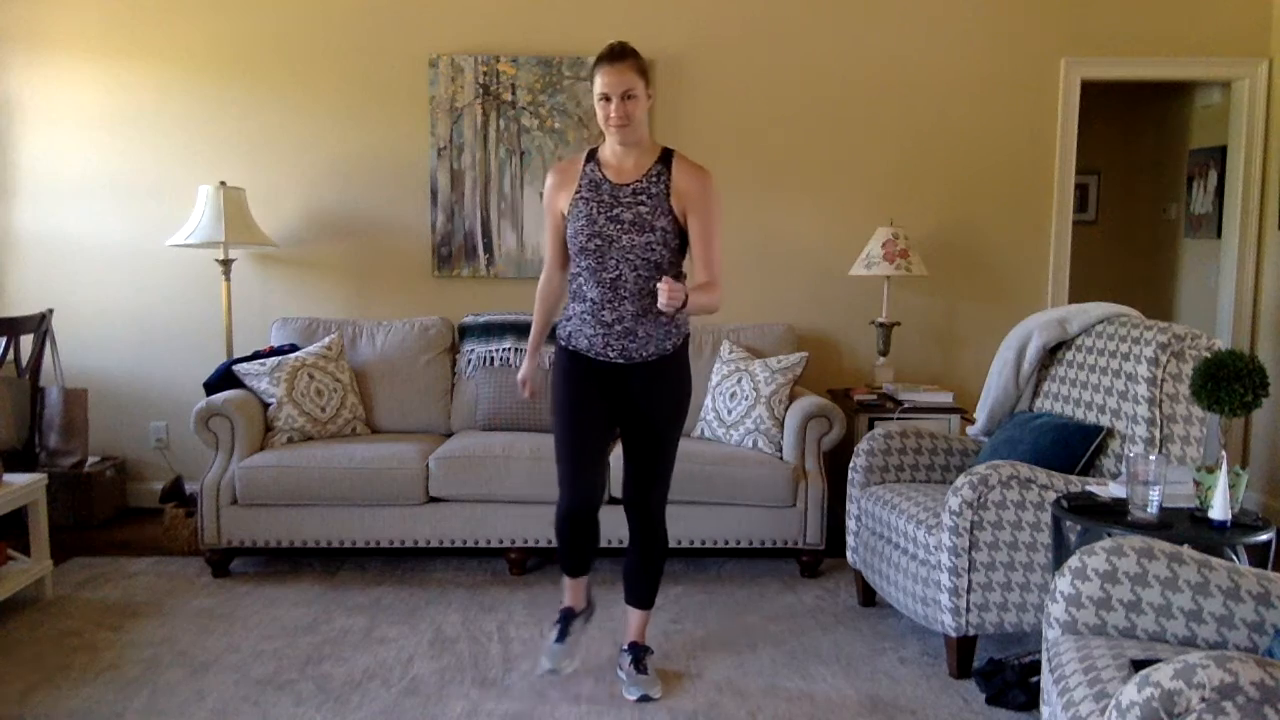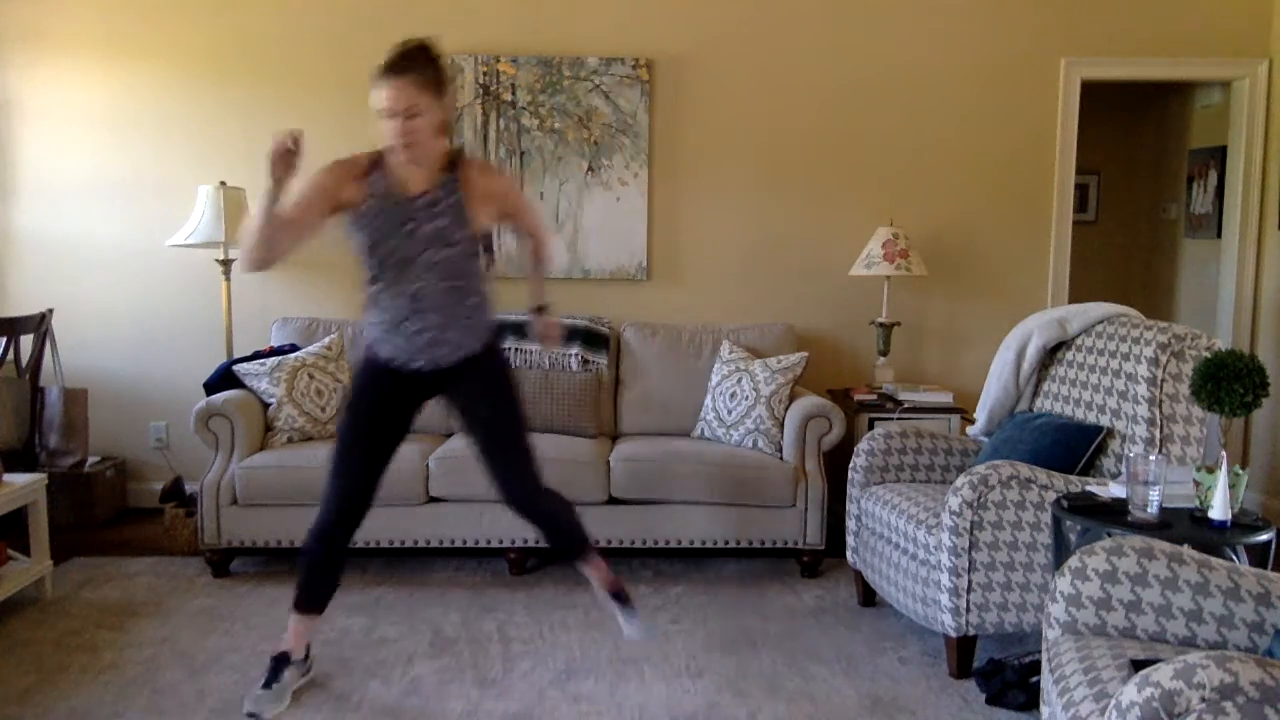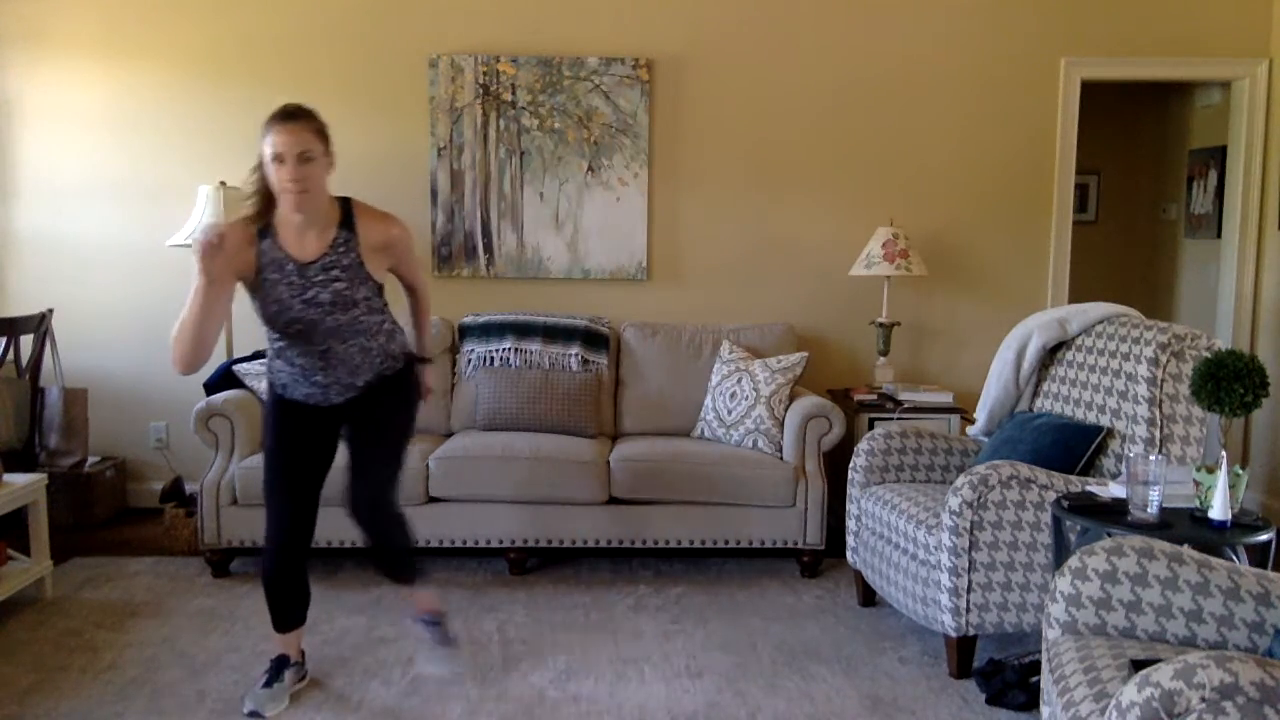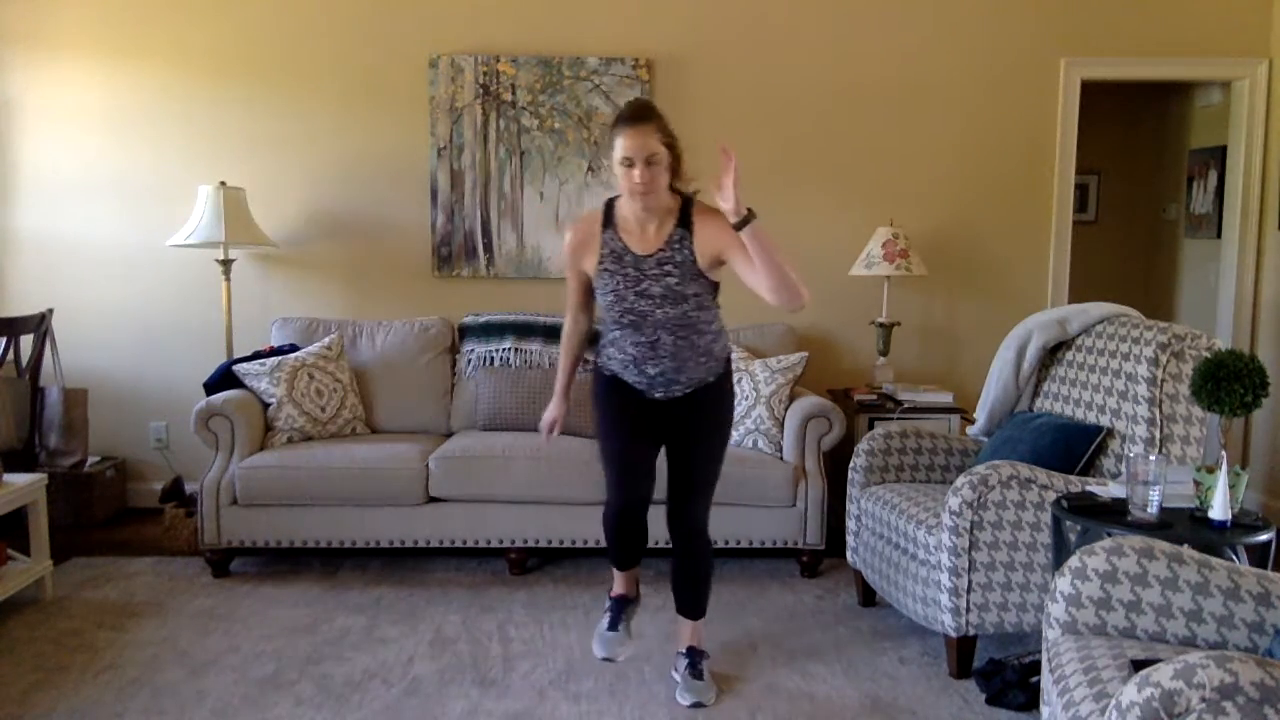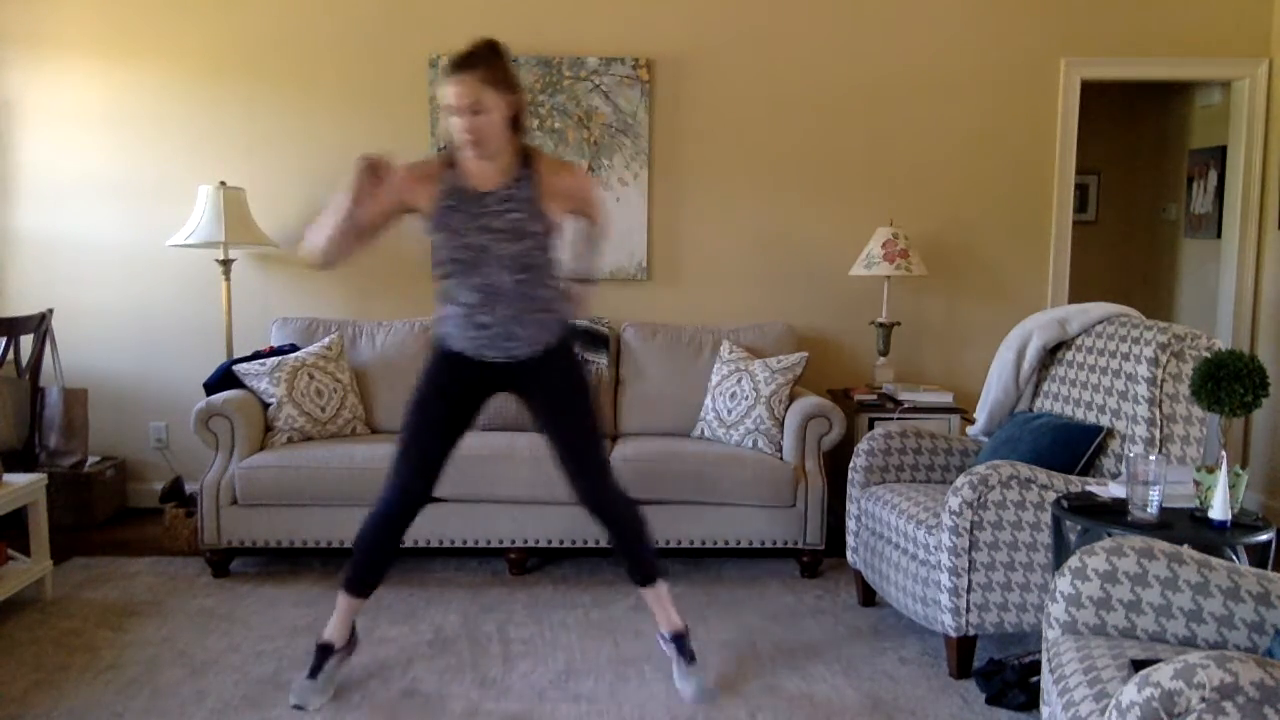
dt=1s
person 1, frame 1
left shoulder: (689, 180)
right shoulder: (564, 179)
left elbow: (712, 291)
left wrist: (680, 298)
right wrist: (531, 351)
left hip: (658, 367)
right hip: (581, 360)
left knee: (646, 507)
right knee: (577, 497)
left ankle: (635, 645)
right ankle: (573, 604)
person 1, frame 2
left shoulder: (486, 184)
right shoulder: (349, 179)
left elbow: (535, 236)
right elbow: (257, 257)
left wrist: (541, 307)
right wrist: (277, 184)
left hip: (472, 359)
right hip: (388, 365)
left knee: (521, 489)
right knee: (338, 509)
left ankle: (600, 575)
right ankle: (293, 652)
person 1, frame 3
left shoulder: (379, 230)
right shoulder: (236, 243)
left elbow: (418, 284)
right elbow: (188, 360)
left wrist: (424, 355)
right wrist: (213, 284)
left hip: (381, 381)
right hip: (295, 395)
left knee: (371, 505)
right knee: (286, 538)
left ankle: (426, 608)
right ankle: (290, 658)
person 1, frame 4
left shoulder: (710, 228)
right shoulder: (583, 236)
left elbow: (791, 300)
right elbow: (578, 314)
left wrist: (742, 218)
right wrist: (560, 391)
left hip: (701, 387)
right hip: (623, 382)
left knee: (688, 517)
right knee: (626, 497)
left ankle: (690, 649)
right ankle: (623, 591)
person 1, frame 5
left shoulder: (556, 178)
right shoulder: (420, 180)
left elbow: (597, 218)
right elbow: (322, 254)
left wrist: (578, 282)
right wrist: (359, 196)
left hip: (546, 354)
right hip: (460, 357)
left knee: (596, 488)
right knee: (401, 495)
left ankle: (669, 624)
right ankle: (338, 634)
